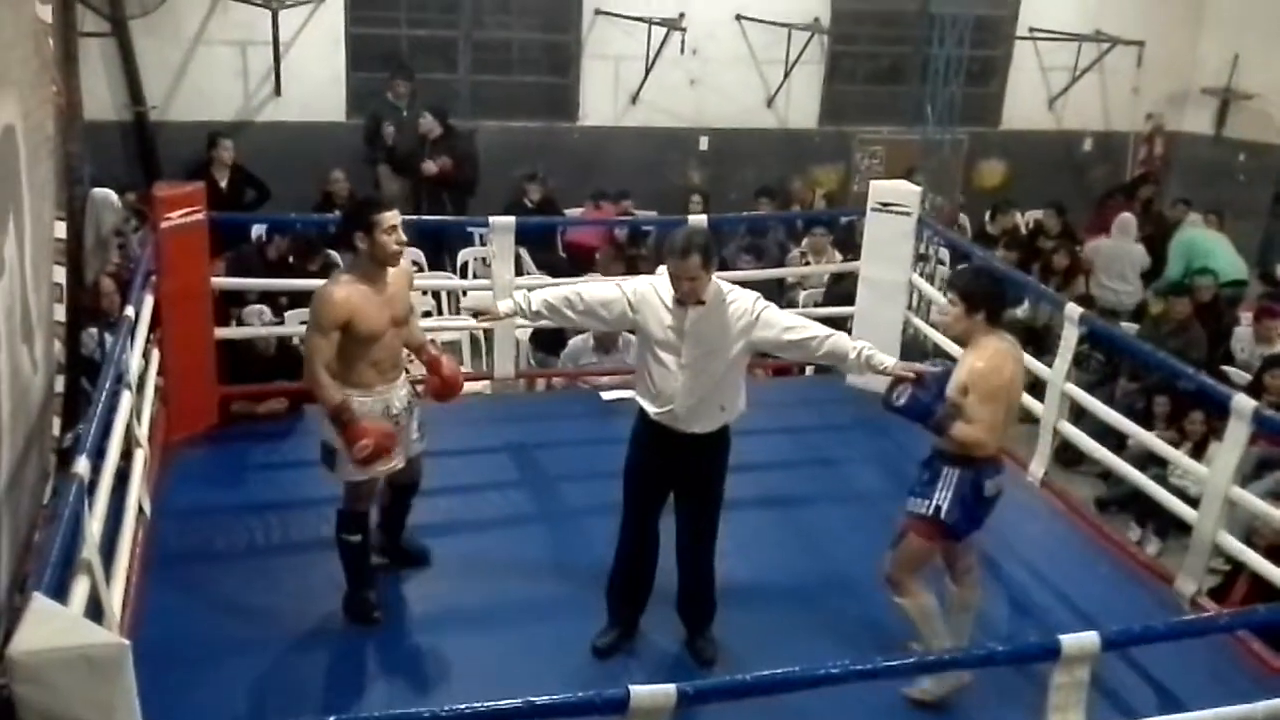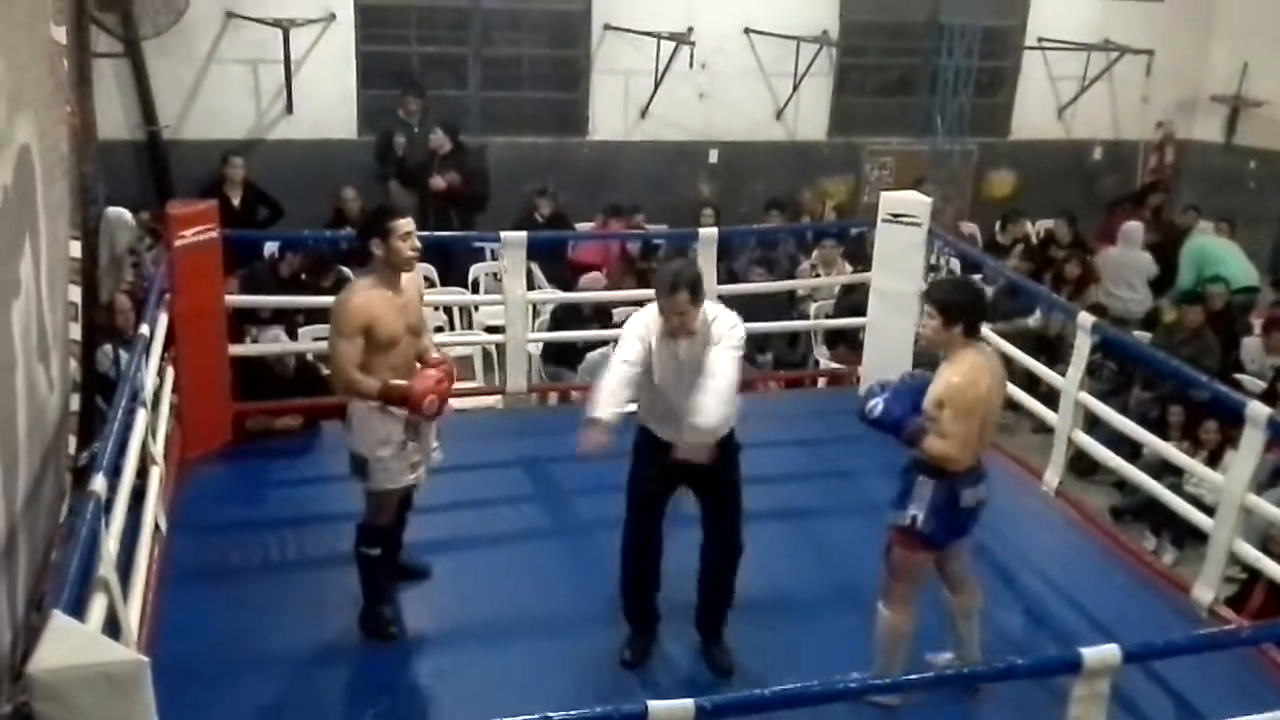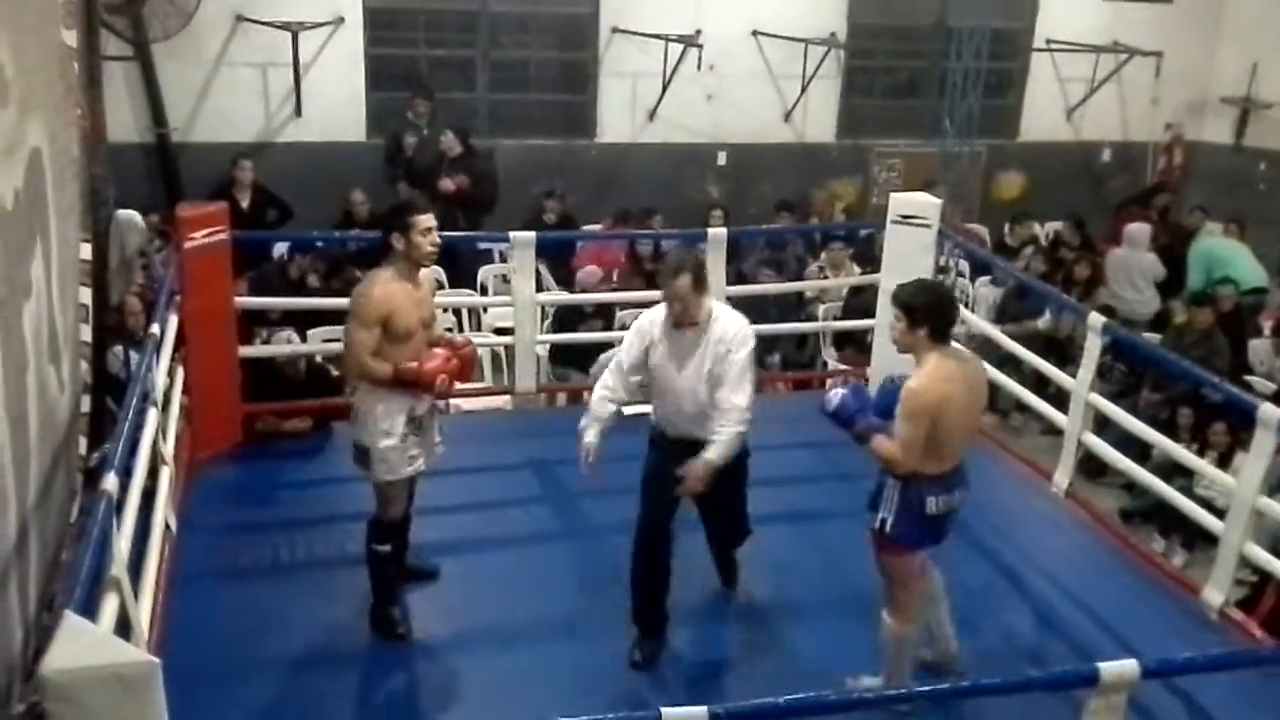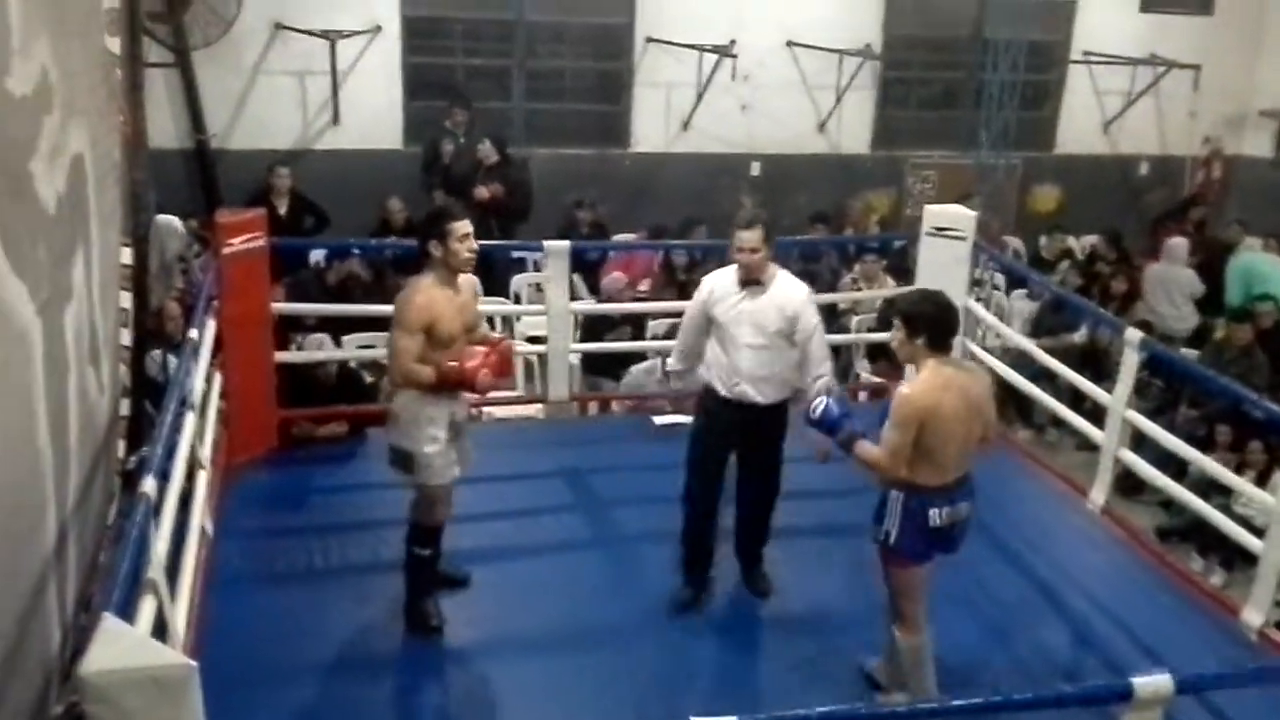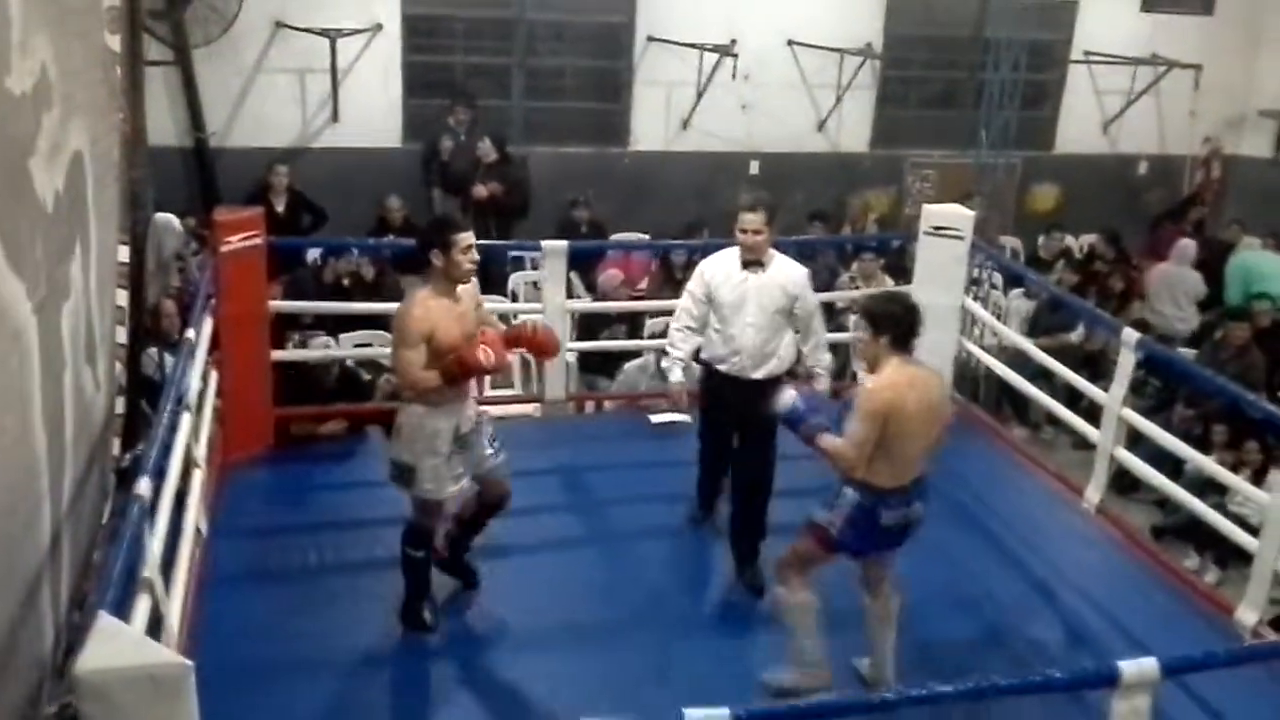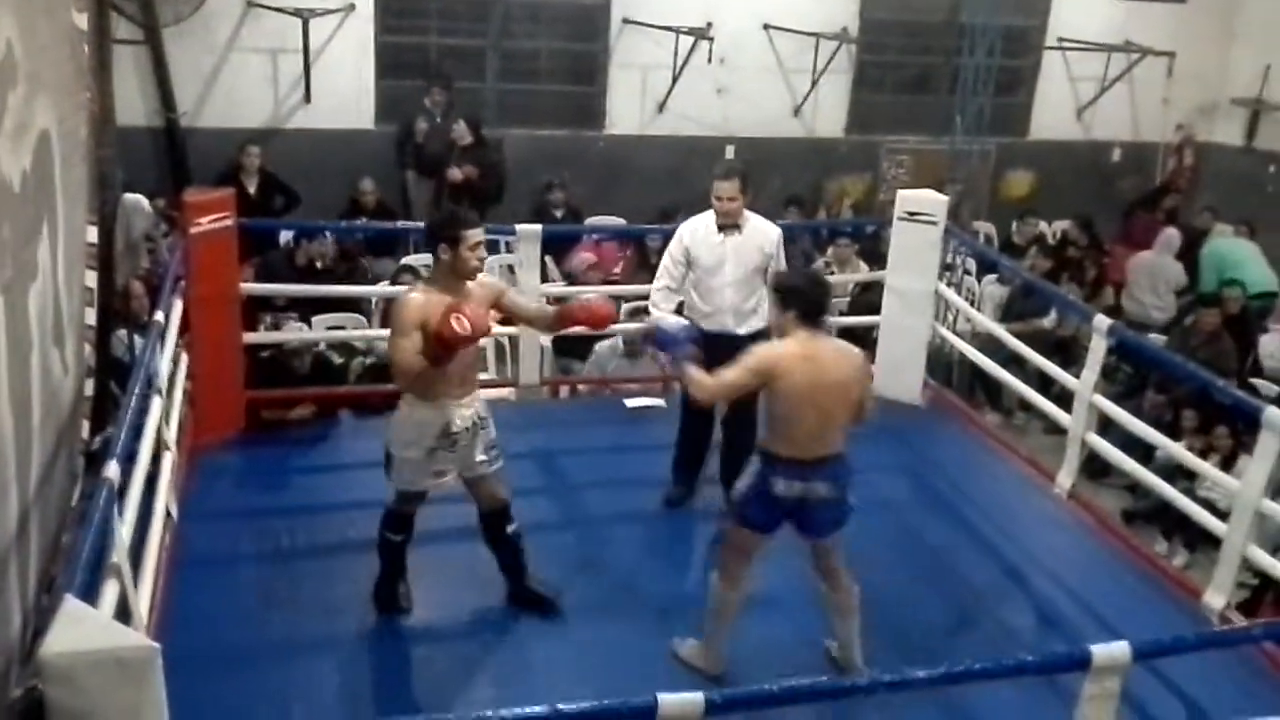
dt=0.3s
person 1, frame 1
left shoulder: (402, 270)
right shoulder: (335, 298)
right elbow: (316, 370)
left wrist: (430, 355)
right wrist: (346, 422)
left hip: (399, 392)
right hip: (360, 404)
left knee: (408, 476)
right knee: (359, 500)
left ankle: (390, 541)
right ankle: (359, 588)
person 1, frame 2
left shoulder: (414, 282)
right shoulder: (355, 304)
right elbow: (343, 377)
left wrist: (431, 359)
right wrist: (399, 393)
left hip: (412, 408)
right hip: (378, 416)
left knee: (404, 495)
right knee: (380, 511)
left ankle: (390, 561)
right ankle: (375, 603)
person 1, frame 3
left shoulder: (426, 279)
right shoulder: (374, 293)
right elbow: (357, 364)
left wrist: (448, 343)
right wrist: (412, 375)
left hip: (418, 401)
right hip: (384, 407)
left knee: (406, 492)
right knee: (390, 507)
left ankle: (397, 562)
right ankle: (384, 602)
person 1, frame 4
left shoulder: (468, 284)
right shoulder: (416, 301)
right elbow: (400, 371)
left wrist: (491, 346)
right wrist: (455, 376)
left hip: (453, 405)
right hip: (422, 411)
left knee: (440, 499)
right knee: (431, 508)
left ankle: (429, 568)
right ankle: (417, 597)
person 1, frame 5
left shoulder: (470, 291)
right shoulder: (415, 313)
left elbow: (489, 329)
right elbow: (409, 385)
left wrist: (518, 334)
right wrist: (459, 368)
left hip: (466, 413)
right hip: (429, 422)
left knee: (497, 492)
right knee: (428, 516)
left ankle: (452, 551)
right ankle: (416, 598)
person 1, frame 6
left shoulder: (486, 288)
right shoulder: (411, 305)
left elbow: (538, 317)
right elbow: (402, 376)
left wrist: (572, 313)
right wrist: (441, 350)
left hip: (471, 410)
right hip: (425, 416)
left knee: (495, 503)
right knee: (406, 505)
left ankle: (519, 584)
right ankle: (390, 579)
person 2, frame 1
left shoulder: (987, 364)
right shoulder: (1002, 346)
left elbow: (983, 440)
left wrist: (929, 412)
right wrist: (943, 387)
left hip: (960, 478)
right hip: (974, 475)
left knee: (900, 573)
right knee: (960, 564)
left ankle: (948, 666)
right ankle: (957, 651)
person 2, frame 2
left shoulder: (962, 379)
right shoulder: (986, 357)
left elbow: (954, 455)
left wrist: (903, 424)
right wrist: (926, 396)
left hip: (937, 490)
right hip: (967, 485)
left knee: (897, 592)
right knee: (955, 572)
left ankle: (884, 683)
right ankle: (968, 659)
person 2, frame 3
left shoulder: (922, 387)
right shoulder: (971, 365)
left elbow: (902, 460)
left wrist: (858, 420)
left hip: (912, 495)
right hip: (950, 483)
left knee: (901, 596)
right knee: (917, 565)
left ankle: (895, 686)
right ankle: (945, 647)
person 2, frame 4
left shoulder: (913, 395)
right shoulder: (977, 377)
left elbow: (887, 466)
right elbow: (986, 435)
left wrist: (843, 429)
left hip: (916, 506)
right hip: (958, 498)
left knee: (906, 611)
right knee: (908, 590)
left ankle: (920, 698)
right ankle: (893, 671)
person 2, frame 5
left shoulder: (877, 389)
right shoulder: (935, 381)
left elbow: (849, 459)
left wrist: (808, 424)
left hip: (868, 503)
right hip: (911, 498)
left knee: (790, 569)
right knee: (878, 582)
left ankle: (809, 669)
right ankle: (881, 671)
person 2, frame 6
left shoulder: (773, 356)
right shoulder: (855, 358)
left elbow: (706, 393)
right elbow: (861, 416)
left wrist: (679, 350)
left hip: (776, 476)
right hip: (830, 475)
left knee: (730, 566)
right knee: (832, 566)
left ankle: (708, 652)
right ankle: (851, 655)
person 3, frame 1
left shoulder: (744, 309)
right shoulder: (641, 294)
left elbow: (808, 335)
right elbow: (577, 299)
left wrist: (879, 361)
right wrist: (512, 306)
left hip: (708, 440)
right hip: (653, 432)
left knee: (698, 538)
right knee: (636, 529)
left ankle: (698, 626)
right ankle: (622, 619)
person 3, frame 2
left shoulder: (725, 328)
right shoulder: (641, 324)
left elbow: (722, 380)
right elbow: (622, 368)
left wrist: (703, 429)
right wrist: (599, 419)
left hip: (712, 445)
right hip: (657, 442)
left knee: (725, 541)
right knee: (639, 537)
left ankle: (712, 631)
right ankle: (641, 628)
person 3, frame 3
left shoulder: (733, 328)
right shoulder: (650, 323)
left elbow: (736, 401)
right elbow: (617, 377)
left wrist: (709, 461)
right wrist: (591, 430)
left hip: (721, 446)
right hip: (669, 441)
left knee: (732, 528)
right knee: (651, 536)
left ankle: (724, 554)
right ankle: (650, 629)
person 3, frame 4
left shoulder: (795, 295)
right shoulder: (713, 285)
left elbow: (814, 360)
right elbow: (690, 339)
right wrist: (675, 377)
left hip: (769, 410)
right hip: (718, 403)
left knee: (759, 493)
right knee: (699, 491)
left ankle: (751, 562)
right ankle: (694, 575)
person 3, frame 5
left shoulder: (794, 275)
right shoulder: (712, 267)
left elbow: (811, 331)
right elbow: (686, 322)
left wrist: (820, 380)
right wrist: (675, 372)
left hip: (765, 386)
right hip: (718, 379)
left knee: (755, 474)
right knee: (712, 454)
left ankle: (747, 556)
right ankle: (707, 500)
person 3, frame 6
left shoulder: (768, 234)
right shoulder: (690, 231)
right elbow: (667, 285)
left hip: (750, 340)
right hip: (703, 336)
left knee: (740, 422)
right knee: (696, 411)
left ankle: (736, 490)
right ankle: (684, 477)
